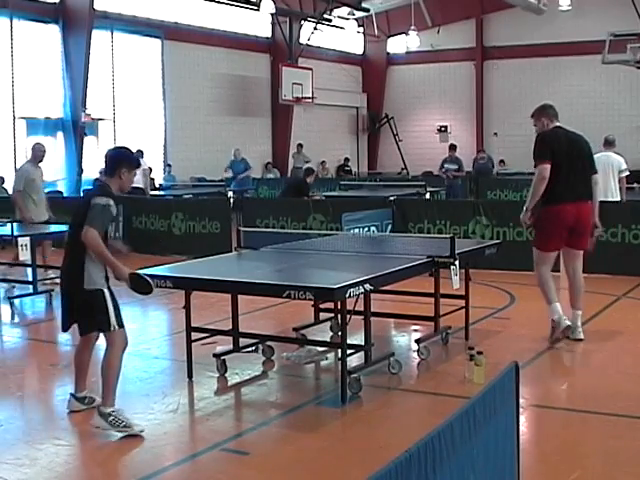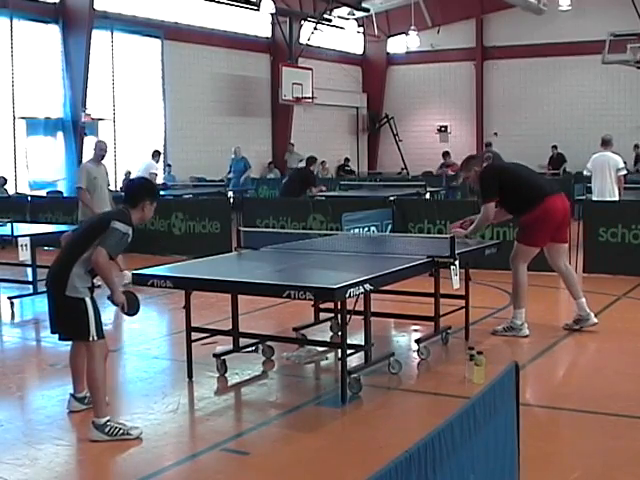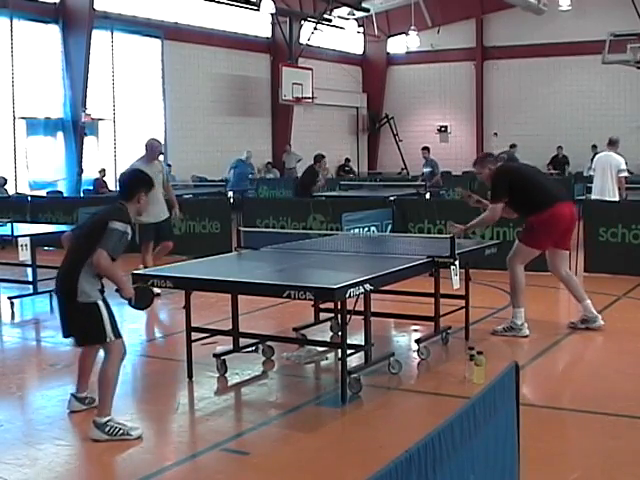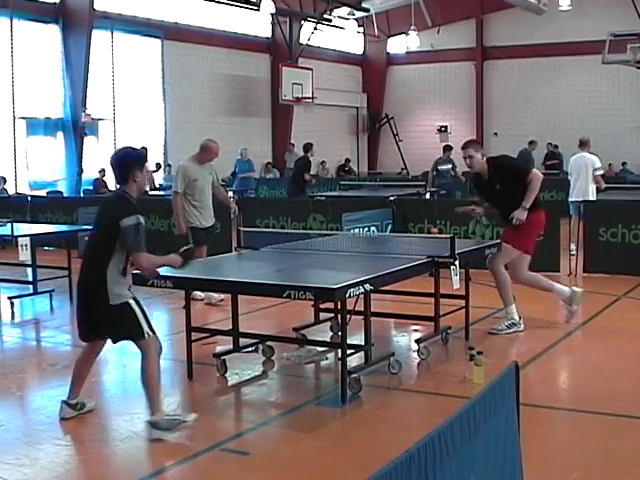
dt=1s
person 1, frame 1
left shoulder: (93, 195)
right shoulder: (104, 198)
right elbow: (89, 236)
left wrist: (112, 248)
right wrist: (115, 265)
left hip: (72, 276)
right hip: (90, 279)
left knee: (89, 335)
right knee: (117, 340)
left ankle: (80, 395)
right ankle: (107, 411)
person 1, frame 2
left shoulder: (109, 217)
right shoulder: (123, 224)
left elbow: (67, 238)
right elbow: (99, 258)
right wrist: (115, 290)
left hip: (59, 279)
right hip: (73, 285)
left knee: (81, 339)
right knee: (97, 349)
left ankle: (79, 396)
right ankle: (101, 423)
person 1, frame 3
left shoulder: (104, 215)
right shoulder: (121, 222)
left elbow: (68, 240)
right elbow: (100, 261)
right wrist: (123, 284)
left hip: (67, 285)
right hip: (84, 289)
left knee: (92, 342)
right knee: (115, 349)
left ankle: (80, 396)
right ankle: (103, 421)
person 1, frame 4
left shoulder: (109, 204)
right shoulder: (130, 212)
right elbow: (141, 260)
left wrist: (135, 264)
right wrist: (170, 260)
left hip: (88, 286)
right hip: (111, 290)
left knee: (94, 343)
right knee: (151, 346)
left ankle: (72, 402)
right ankle: (158, 418)
person 2, frame 1
left shoulder: (545, 138)
right shoulder: (581, 140)
left elbow: (543, 175)
right elbow: (593, 181)
left wrist: (528, 208)
right wrist: (595, 218)
left hip: (556, 209)
right hip: (583, 208)
left knee: (542, 268)
right knee: (574, 269)
left ankle: (558, 317)
right ankle: (576, 325)
person 2, frame 2
left shoulder: (487, 174)
right shoulder: (501, 171)
left elbow: (488, 215)
right elbow: (506, 212)
left wrist: (467, 233)
right wrist: (477, 219)
left hip: (544, 209)
right hip: (560, 203)
left knee: (518, 262)
right knee: (560, 264)
left ankle: (518, 323)
right ankle: (585, 314)
person 2, frame 3
left shoulder: (502, 175)
right shoulder: (518, 171)
left elbow: (493, 215)
right elbow: (519, 208)
left wrist: (465, 228)
right wrist: (491, 205)
left hip: (550, 215)
right hip: (567, 210)
left knee: (515, 263)
right knee: (560, 269)
left ankle: (518, 323)
right ankle: (591, 316)
person 2, frame 4
left shoulder: (505, 165)
right shoulder: (477, 180)
left elbow: (536, 177)
left wrist: (523, 208)
right wrist: (477, 211)
left hip: (531, 219)
right hip: (516, 222)
left knee: (495, 263)
right knee: (518, 274)
left ankle: (513, 320)
right ankle: (568, 292)
person 3, frame 1
left shoulder: (39, 169)
right shoulder: (24, 170)
right elbow: (16, 193)
left wrist: (48, 212)
right wrist: (24, 213)
left hip: (42, 215)
right hip: (30, 217)
left knee: (46, 242)
left ankle: (47, 272)
person 3, frame 2
left shoulder: (103, 168)
right shoulder: (85, 168)
right elbow: (81, 192)
left wrist: (113, 210)
right wrist: (94, 210)
right hip: (89, 216)
left ankle: (124, 274)
person 3, frame 3
left shoulder: (160, 165)
right shoulder: (136, 168)
left elbow: (167, 187)
left wrist: (175, 205)
left hip: (162, 214)
right hip: (144, 217)
left knee: (168, 245)
right knee: (147, 248)
person 3, frame 4
left shoulder: (209, 166)
right shoulder: (184, 167)
left elbow: (216, 187)
right elbow: (176, 195)
left wrist: (229, 202)
right wrist: (179, 221)
left hip: (208, 219)
right hip: (192, 222)
left knee: (200, 255)
right knee: (200, 254)
left ankle: (195, 289)
right ankle: (206, 292)
